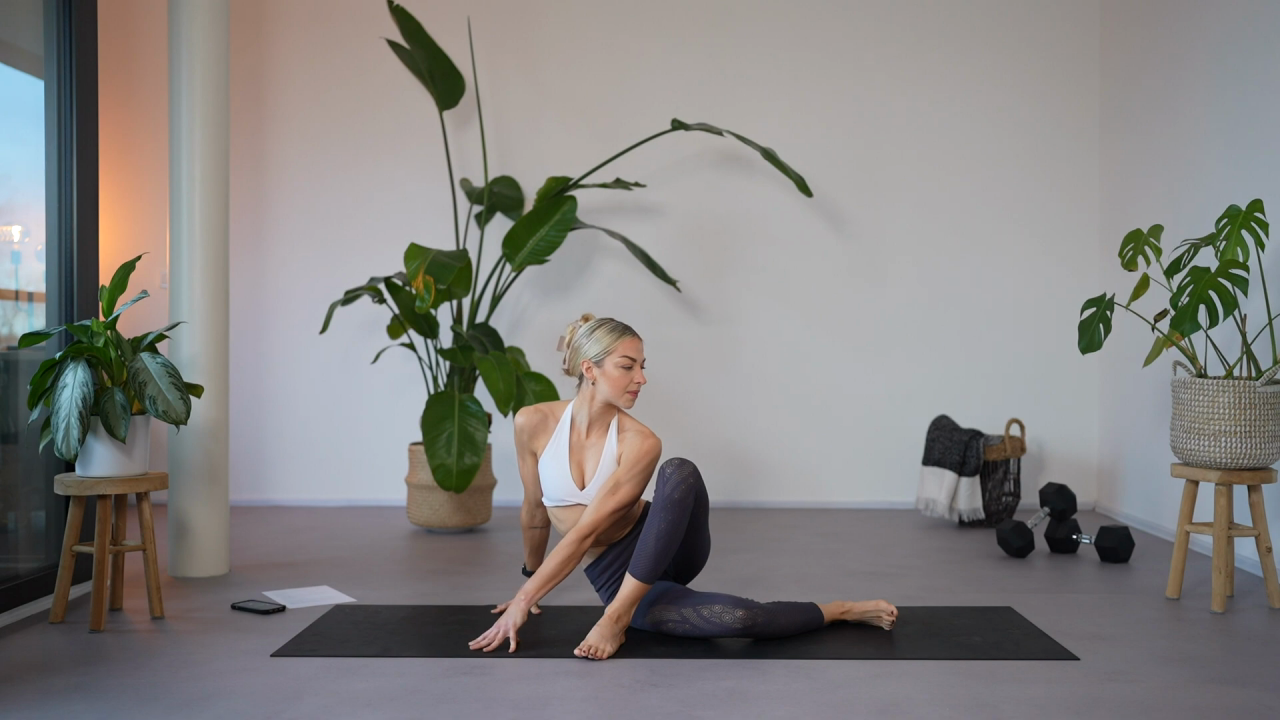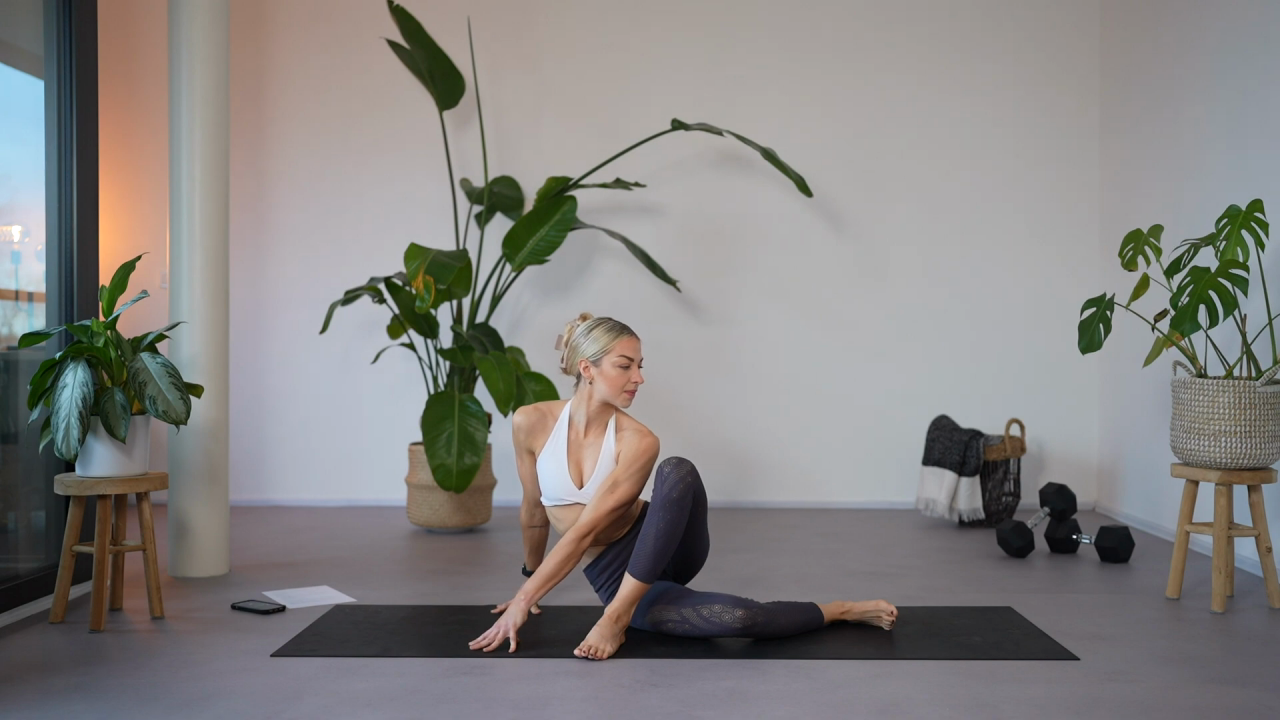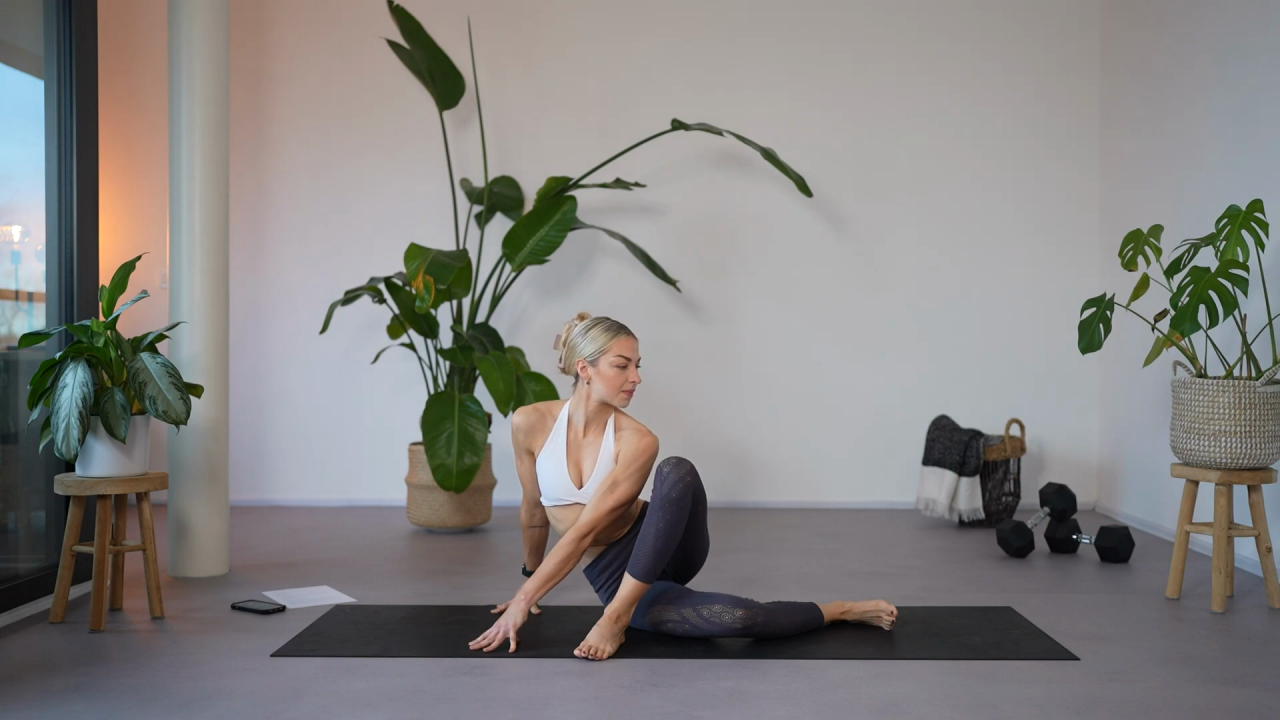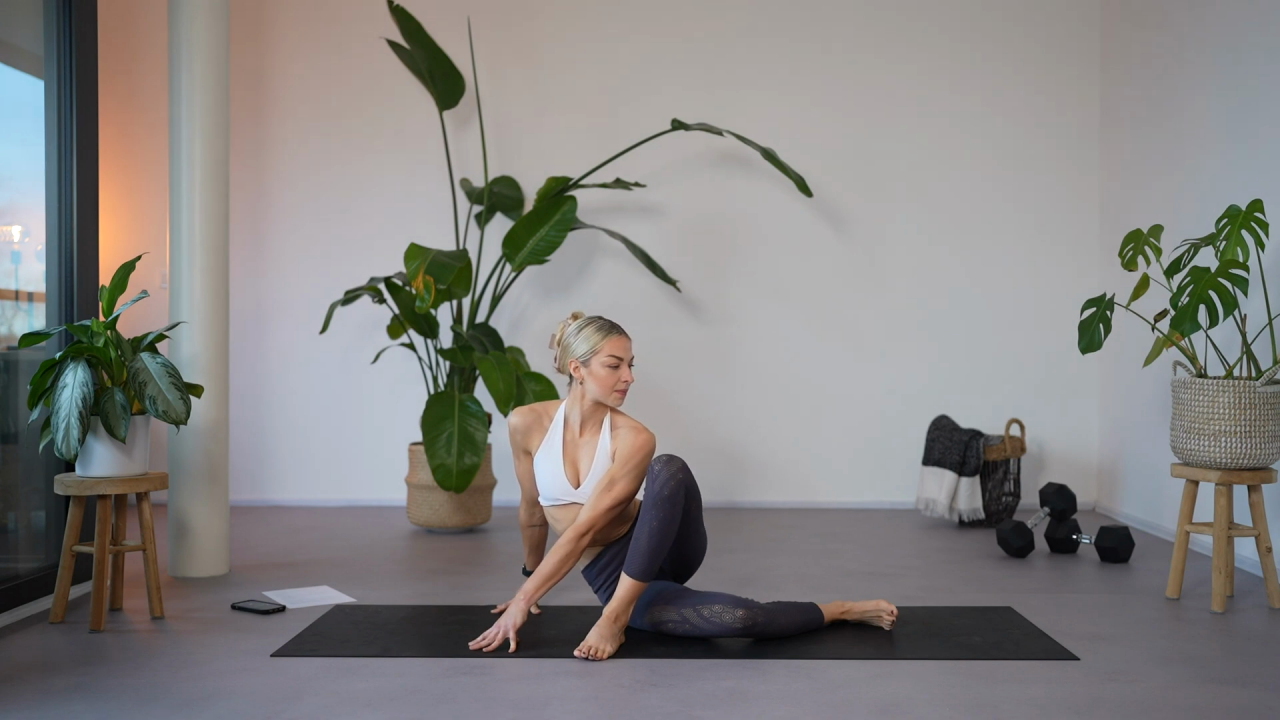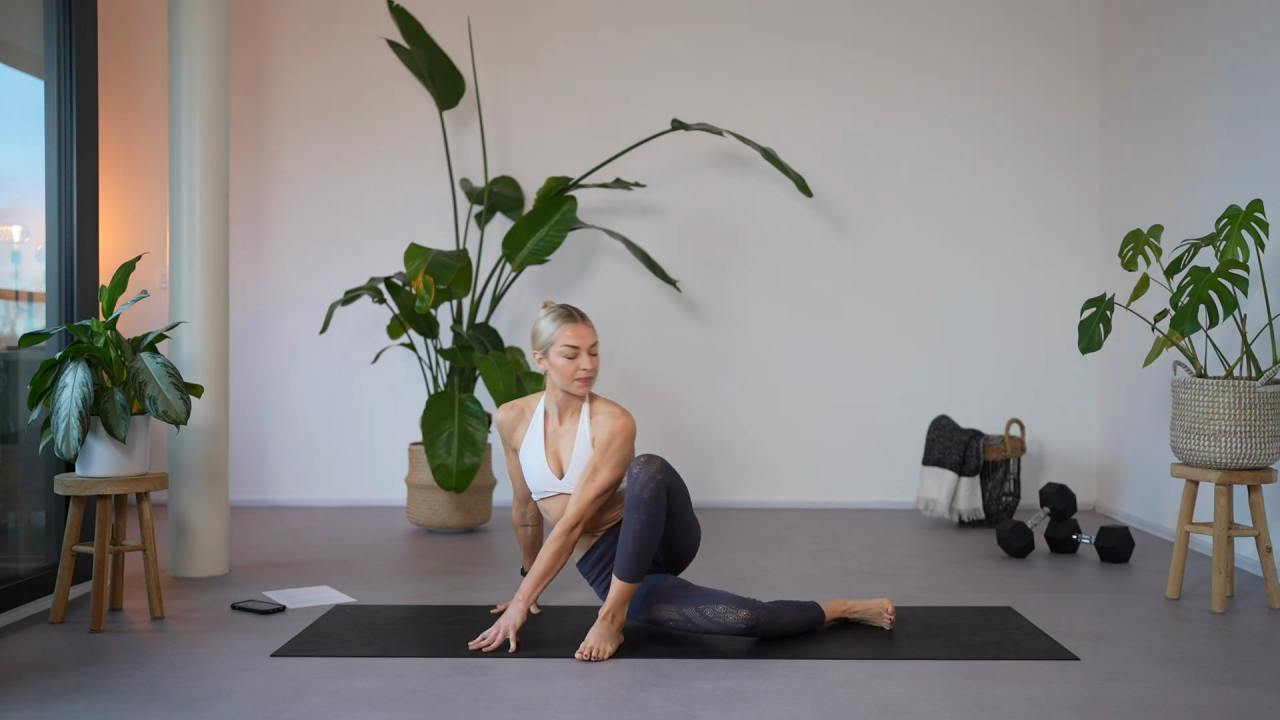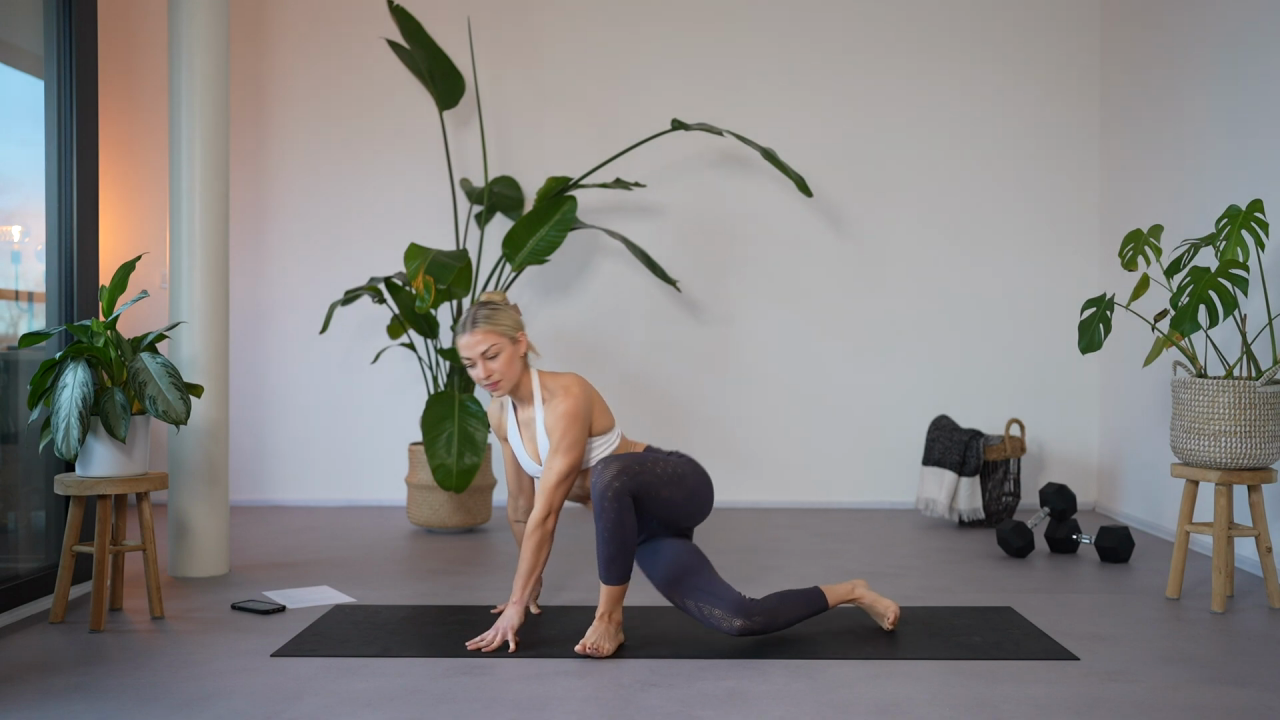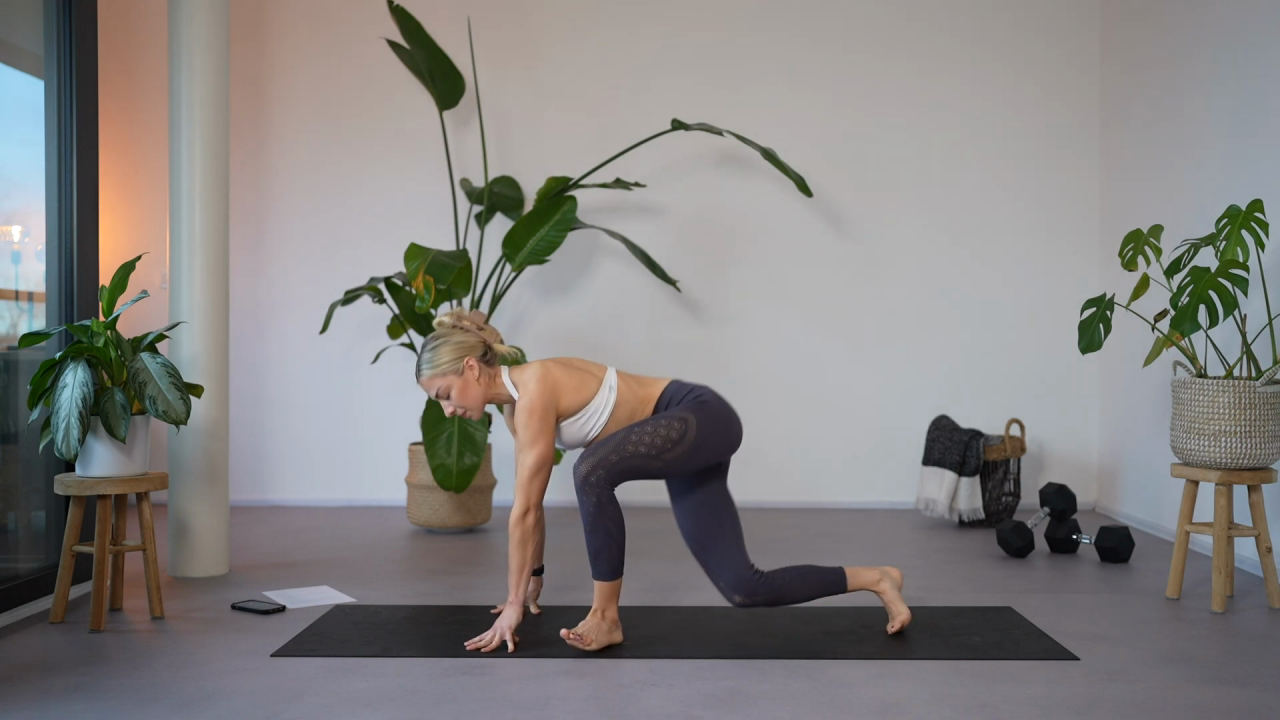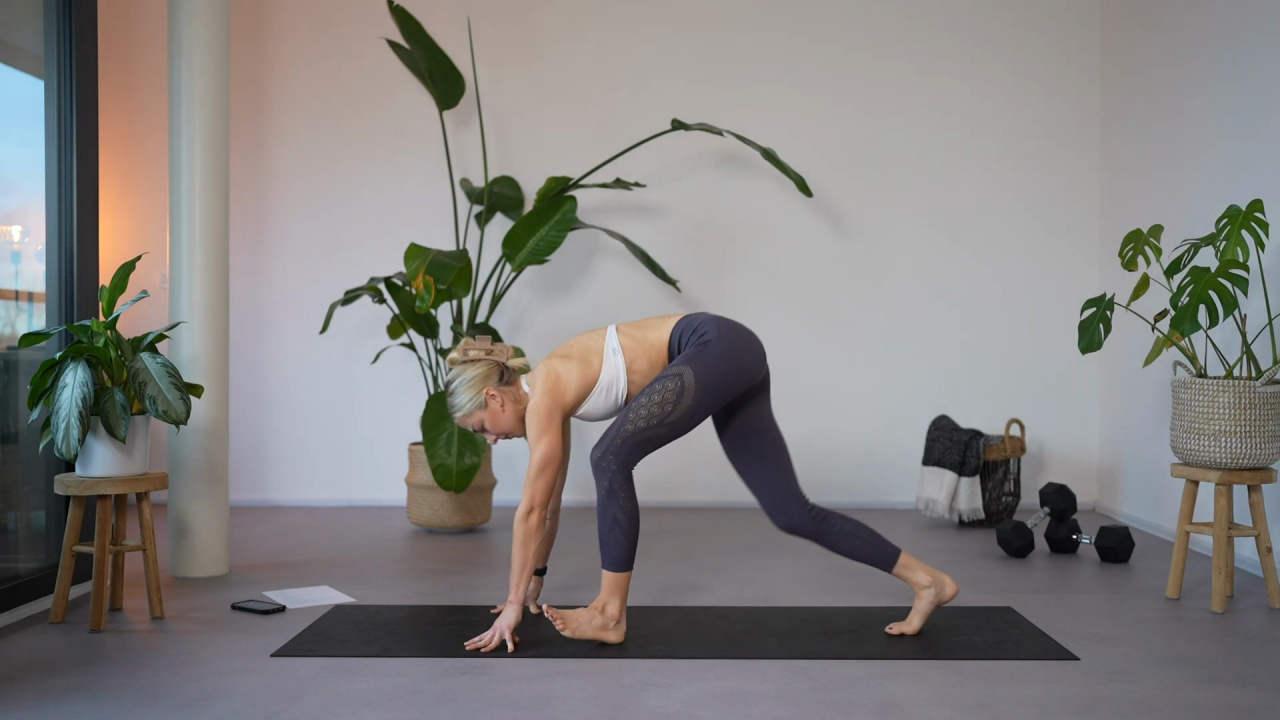
dt=0.4s
person 1, frame 1
left shoulder: (640, 442)
right shoulder: (533, 423)
left elbow: (586, 532)
right elbow: (535, 509)
left wrist: (522, 602)
right wrist: (530, 580)
left hip: (666, 552)
right hip: (616, 576)
left knee: (680, 472)
right knee: (739, 619)
left ankle: (617, 617)
right ankle: (840, 610)
person 1, frame 2
left shoulder: (638, 441)
right shoulder: (531, 423)
left elbow: (585, 531)
right elbow: (534, 509)
left wrist: (523, 602)
right wrist: (529, 580)
left hip: (666, 551)
right hip: (616, 575)
left knee: (678, 471)
right knee: (739, 619)
left ankle: (618, 616)
right ankle: (841, 611)
person 1, frame 3
left shoulder: (637, 441)
right shoulder: (530, 423)
left elbow: (585, 530)
right elbow: (534, 509)
left wrist: (523, 602)
right wrist: (530, 578)
left hip: (666, 551)
right hip: (616, 577)
left knee: (677, 471)
right knee: (738, 618)
left ankle: (617, 617)
right ankle: (841, 610)
person 1, frame 4
left shoulder: (634, 439)
right shoulder: (527, 423)
left elbow: (583, 530)
right elbow: (532, 509)
left wrist: (522, 602)
right wrist: (530, 579)
left hip: (664, 551)
right hip: (614, 577)
left knee: (669, 469)
right knee: (739, 619)
left ankle: (616, 616)
right ankle: (843, 610)
person 1, frame 5
left shoulder: (614, 422)
right shoulder: (511, 419)
left elbow: (573, 523)
right elbow: (525, 508)
left wrist: (521, 602)
right wrist: (529, 579)
left hip: (658, 544)
right hip: (608, 567)
left knee: (647, 469)
left ankle: (612, 618)
right ankle: (846, 608)
person 1, frame 6
left shoulder: (566, 396)
right shoulder: (500, 413)
left elbow: (545, 514)
right elbow: (520, 504)
left wrist: (517, 604)
right wrist: (527, 586)
left hip: (677, 492)
right hip: (640, 528)
left knee: (608, 477)
right knee: (739, 620)
left ankle: (610, 618)
right ankle: (849, 592)
person 1, frame 7
left shoulder: (532, 391)
right shoulder: (516, 405)
left elbow: (523, 511)
right elbow: (532, 504)
left wrist: (514, 605)
right wrist: (531, 576)
left hip: (700, 417)
right hip: (689, 434)
left knee: (593, 472)
right knee: (743, 589)
left ankle: (606, 617)
right ankle: (876, 579)
person 1, frame 8
left shoulder: (542, 396)
right shoulder: (548, 396)
left elbow: (530, 510)
right elbow: (549, 501)
left wrist: (513, 605)
right wrist: (533, 576)
left hip: (716, 347)
right hip: (730, 355)
left knee: (612, 459)
right knee: (790, 512)
left ankle: (610, 614)
right ankle: (927, 580)
